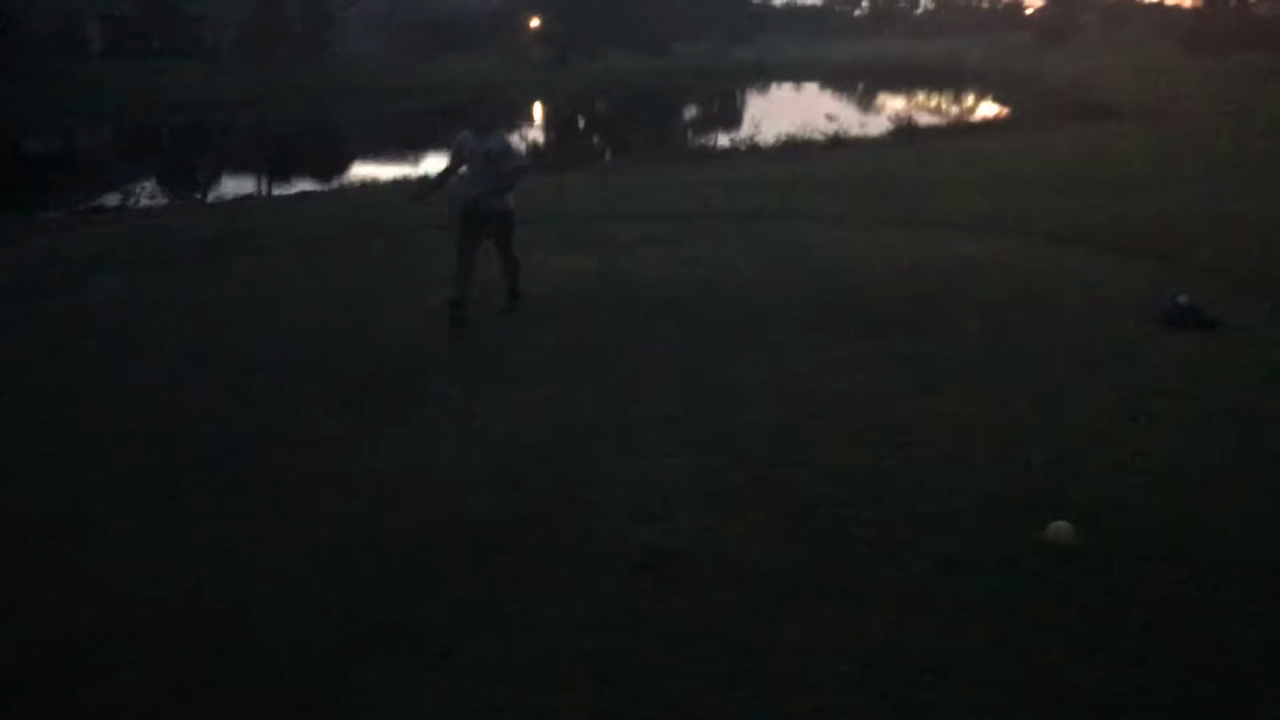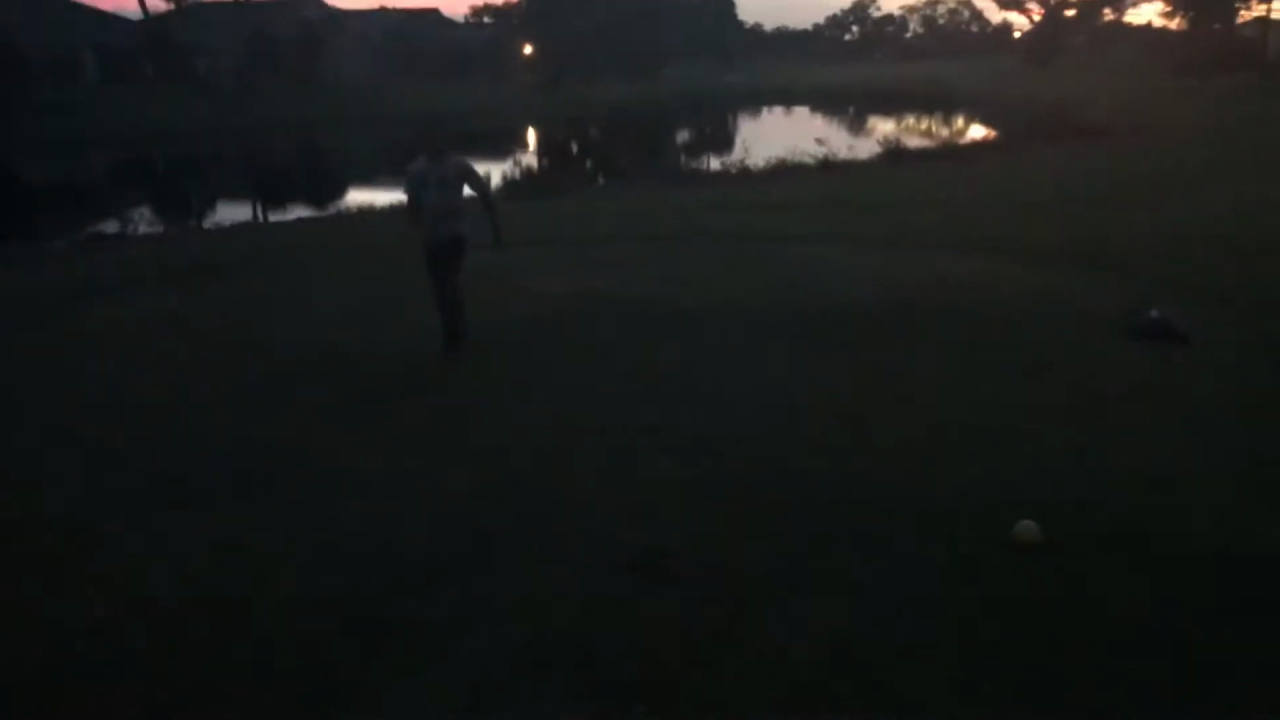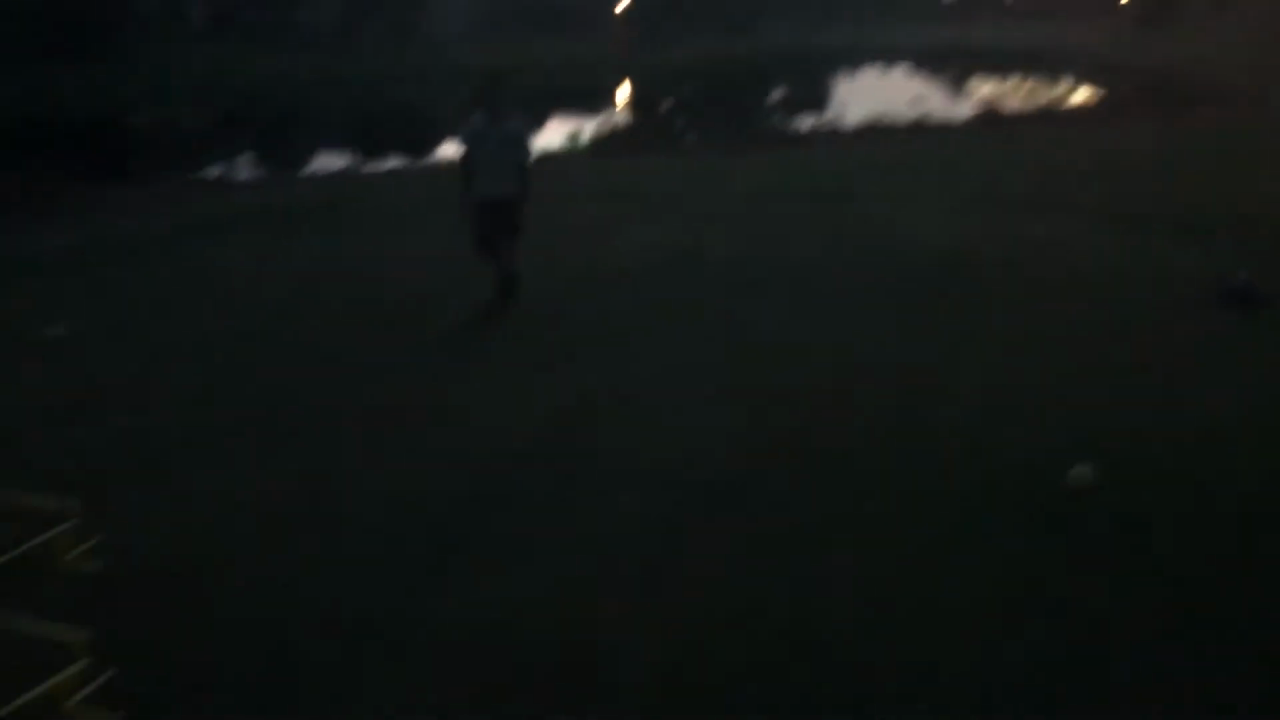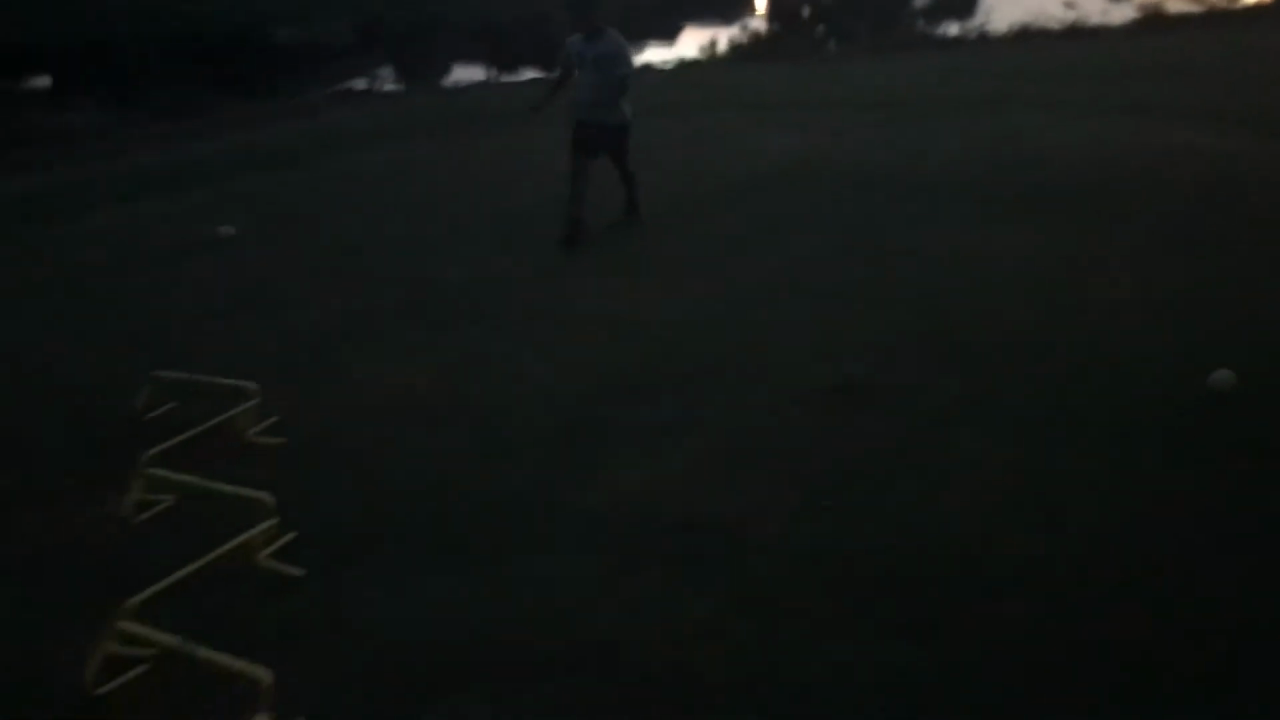
dt=0.4s
person 1, frame 1
left shoulder: (500, 143)
right shoulder: (464, 139)
left elbow: (511, 179)
right elbow: (452, 168)
left wrist: (483, 195)
right wrist: (430, 186)
left hip: (498, 208)
right hip: (470, 206)
left knee: (506, 252)
right knee: (464, 252)
left ankle: (514, 292)
right ankle: (459, 307)
person 1, frame 2
left shoulder: (458, 165)
right shoulder: (416, 168)
left elbow: (483, 193)
right elbow: (413, 203)
left wrist: (496, 228)
right wrist: (420, 230)
left hip: (455, 233)
right hip: (431, 235)
left knee: (449, 282)
right knee: (438, 285)
left ankle: (457, 329)
right ankle: (451, 331)
person 1, frame 3
left shoulder: (516, 128)
right shoulder: (476, 124)
left elbow: (522, 168)
right elbow: (468, 161)
left wrist: (521, 204)
right wrist: (466, 194)
left hip: (509, 196)
right hip: (482, 196)
left knee: (506, 244)
right knee: (483, 246)
left ankle: (506, 291)
right ankle: (507, 277)
person 1, frame 4
left shoulder: (617, 45)
right shoulder: (574, 44)
left elbow: (622, 87)
right elbow: (565, 76)
left wrist: (592, 105)
right wrist: (545, 102)
left hip: (614, 118)
right hip: (585, 118)
left knee: (621, 166)
right knee: (577, 168)
left ankle: (632, 204)
right ankle: (574, 225)
